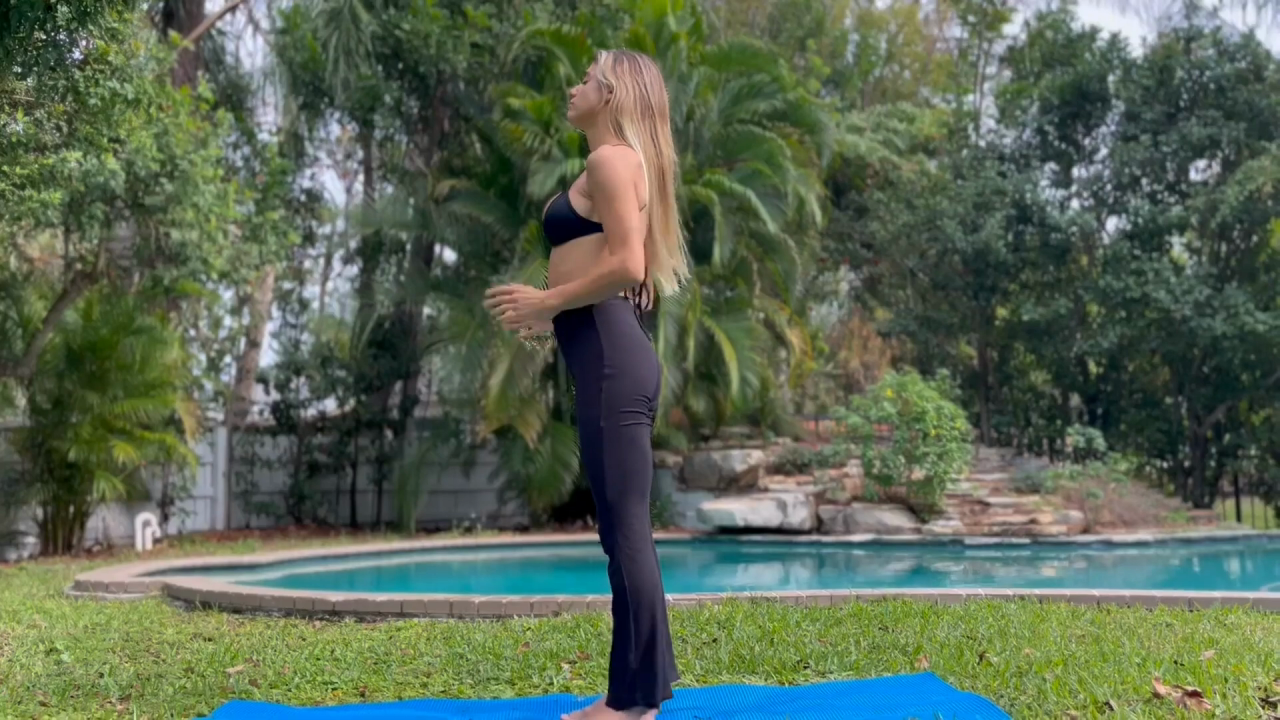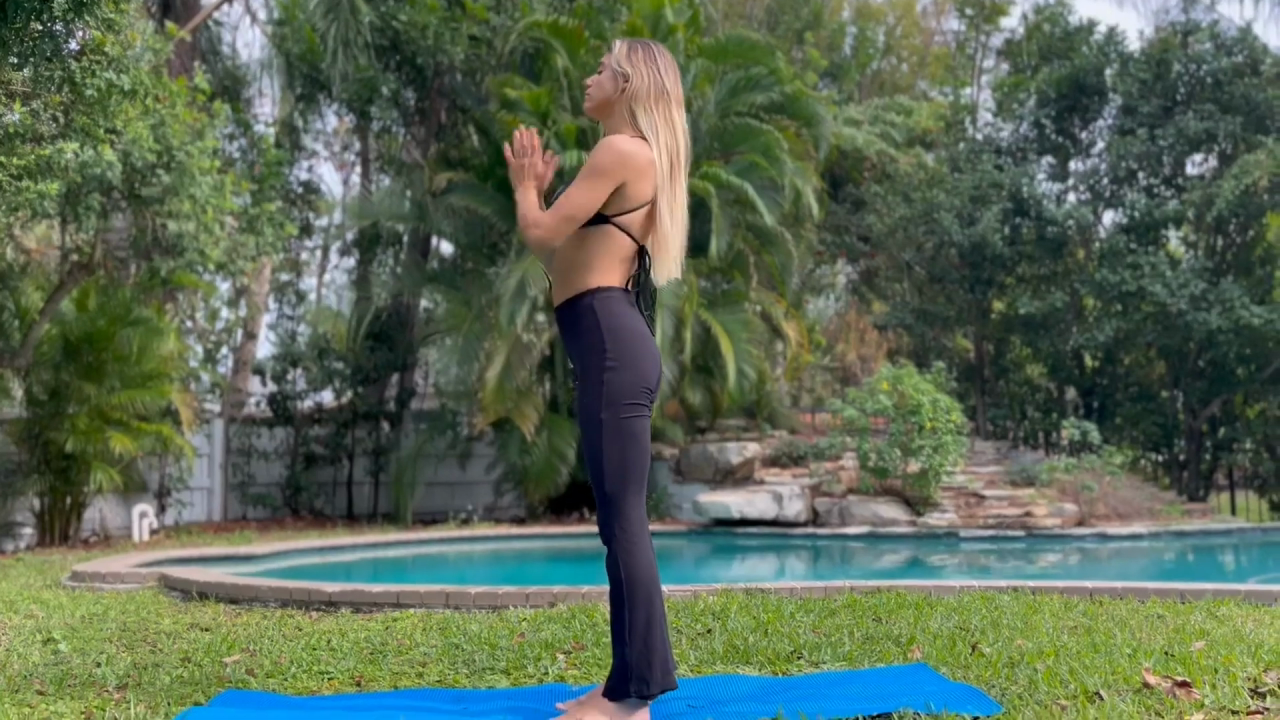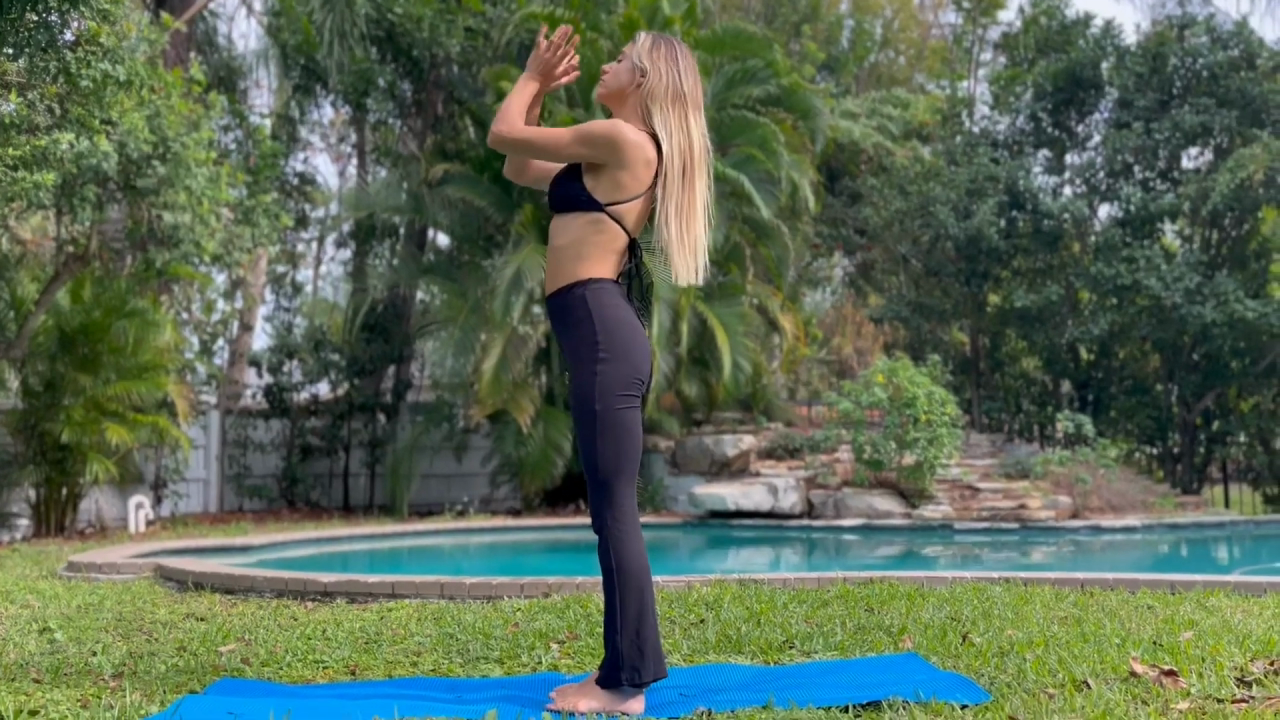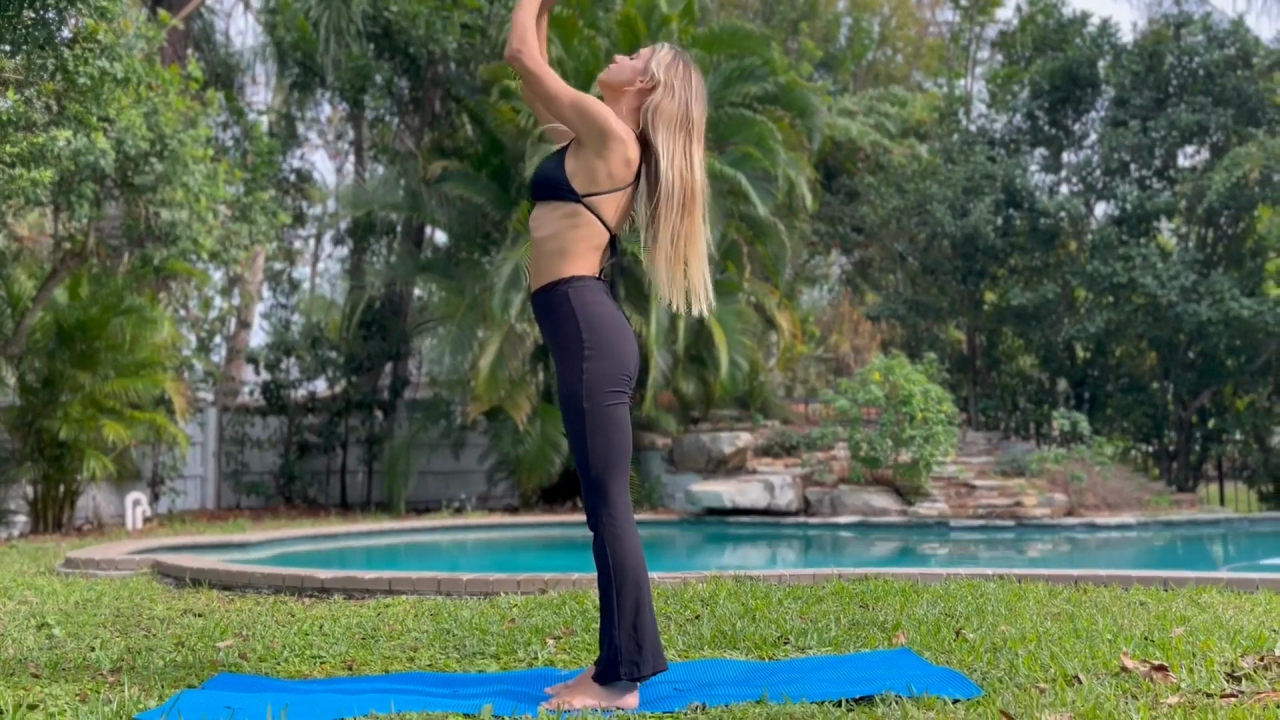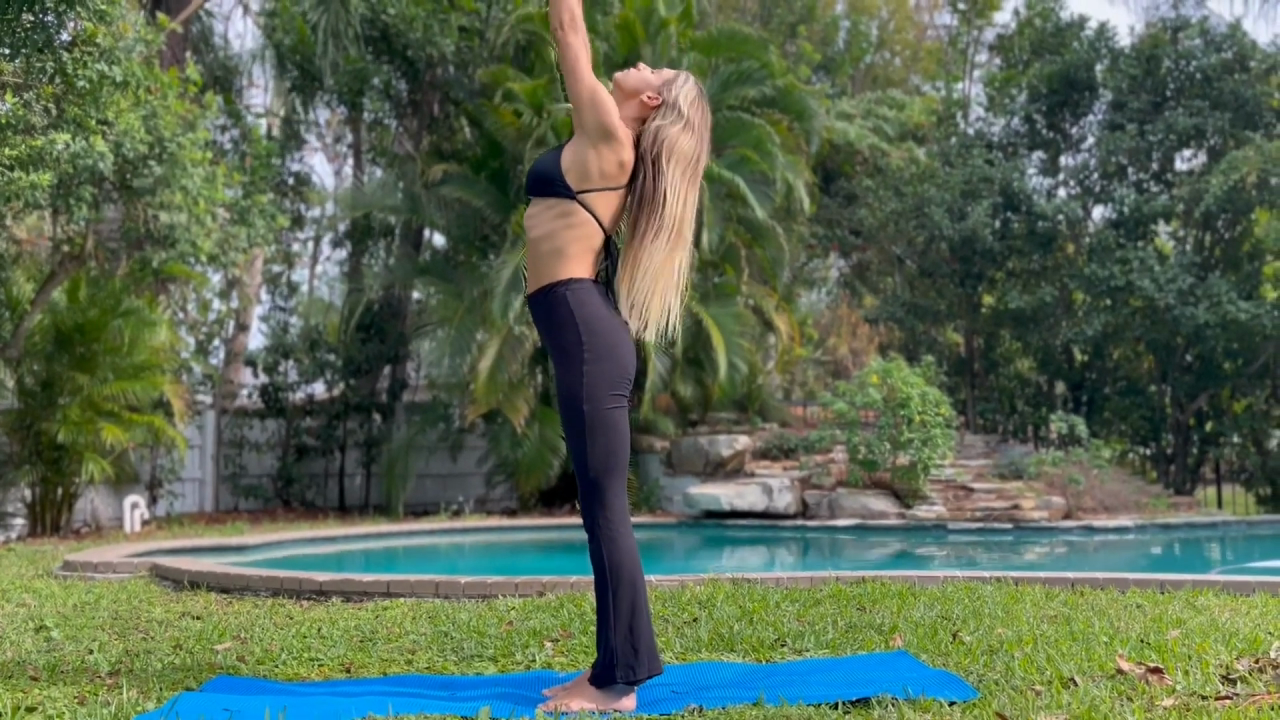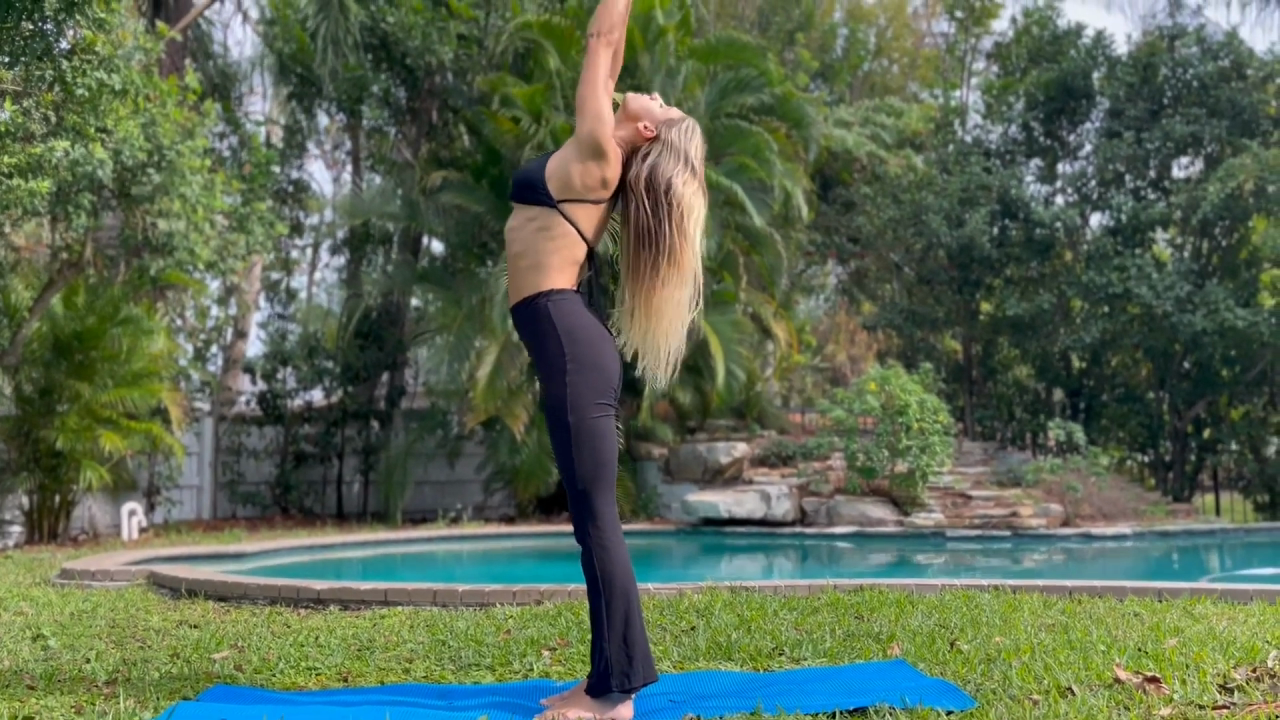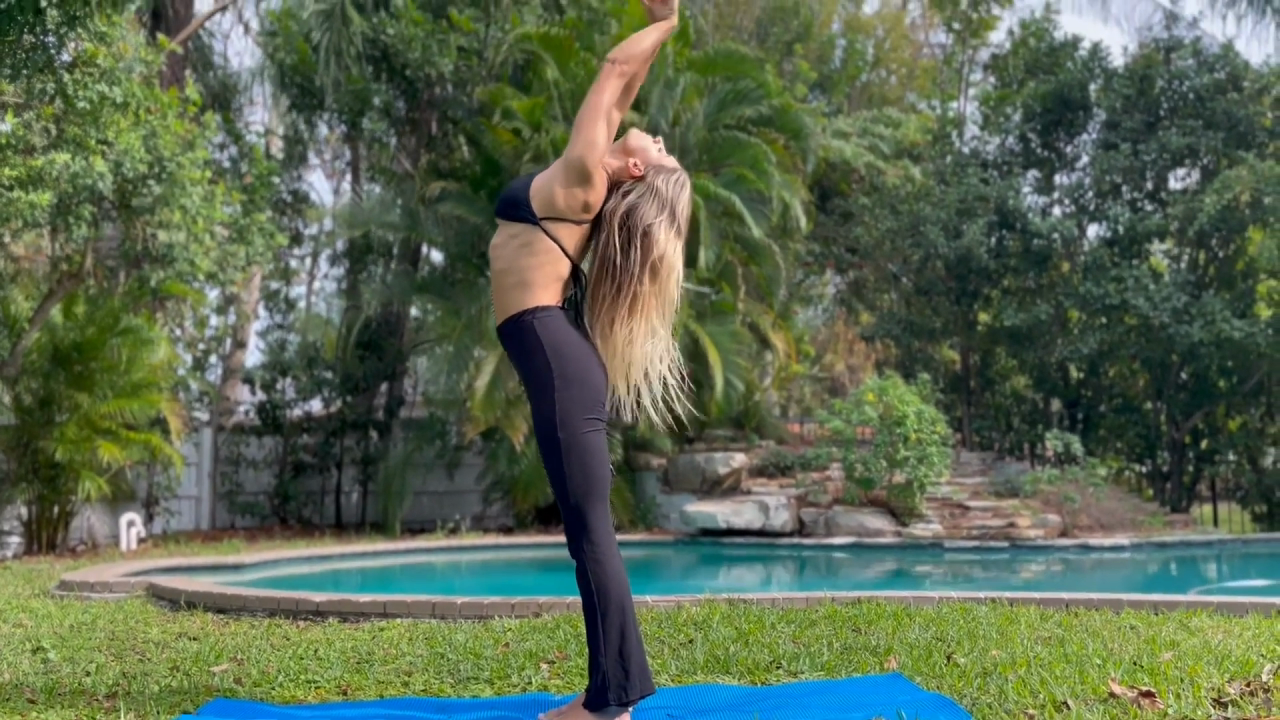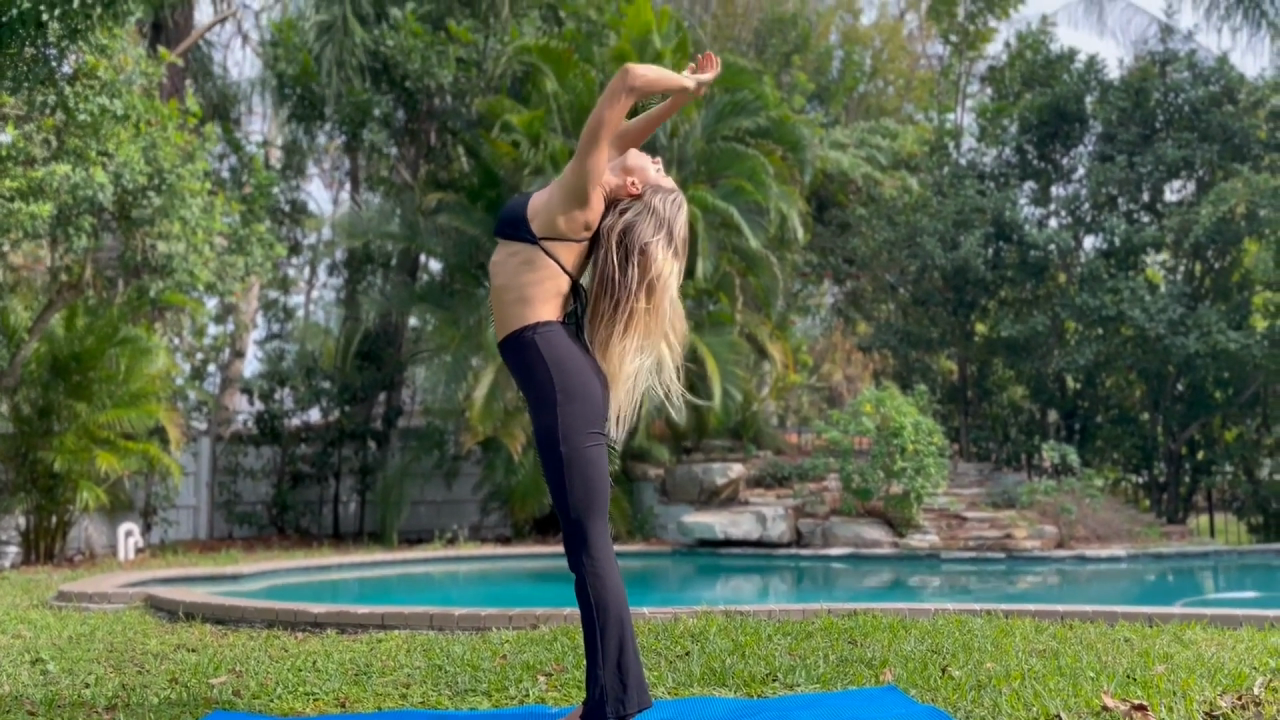
dt=0.4s
person 1, frame 1
left shoulder: (612, 161)
right shoulder: (612, 168)
left elbow: (628, 264)
left wrist: (544, 300)
right wrist: (544, 302)
left hip: (609, 356)
right hip: (608, 356)
left knee: (624, 529)
right knee: (623, 529)
person 1, frame 2
left shoulder: (620, 150)
right shoulder: (629, 159)
left elbow: (543, 237)
right elbow: (571, 250)
left wrist: (525, 186)
right wrist: (537, 190)
left hip: (610, 346)
right hip: (610, 346)
left knee: (622, 520)
right knee: (621, 520)
person 1, frame 3
left shoulder: (620, 139)
right shoulder: (616, 152)
left elbow: (501, 135)
right elbow: (519, 169)
left wrist: (531, 80)
right wrist: (539, 87)
left hip: (600, 335)
right hip: (599, 336)
left knee: (614, 511)
right knee: (611, 511)
person 1, frame 4
left shoulder: (609, 131)
right shoulder: (597, 141)
left elbow: (520, 57)
right elbow: (530, 78)
left hip: (586, 331)
right hip: (586, 331)
left knee: (608, 506)
right knee: (605, 506)
left ankle: (620, 678)
right ankle: (619, 664)
person 1, frame 5
left shoulder: (608, 134)
right shoulder: (603, 141)
left hip: (585, 333)
right hip: (584, 334)
left knee: (605, 508)
right knee: (601, 508)
person 1, frame 6
left shoulder: (597, 151)
right shoulder: (599, 159)
left hip: (568, 342)
right hip: (570, 342)
left knee: (595, 516)
right knee: (592, 516)
person 1, frame 7
left shoulder: (583, 175)
right shoulder: (588, 182)
left elbow: (615, 67)
right elbow: (618, 90)
left hip: (557, 359)
right hip: (560, 360)
left knee: (589, 530)
right knee: (588, 530)
person 1, frame 8
left shoulder: (582, 196)
right shoulder: (593, 202)
left elbow: (625, 80)
right elbow: (618, 135)
left wrist: (684, 86)
right wrist: (681, 93)
left hip: (556, 374)
right hip: (558, 376)
left knee: (588, 543)
right knee: (586, 542)
